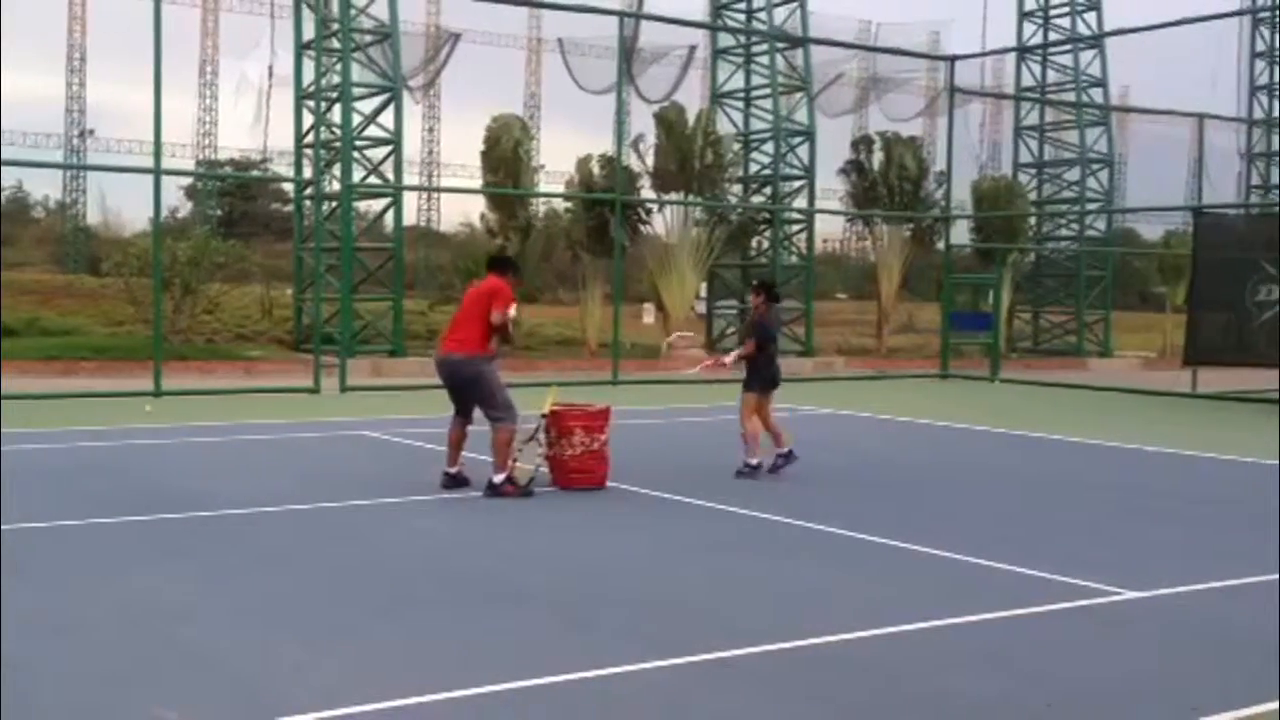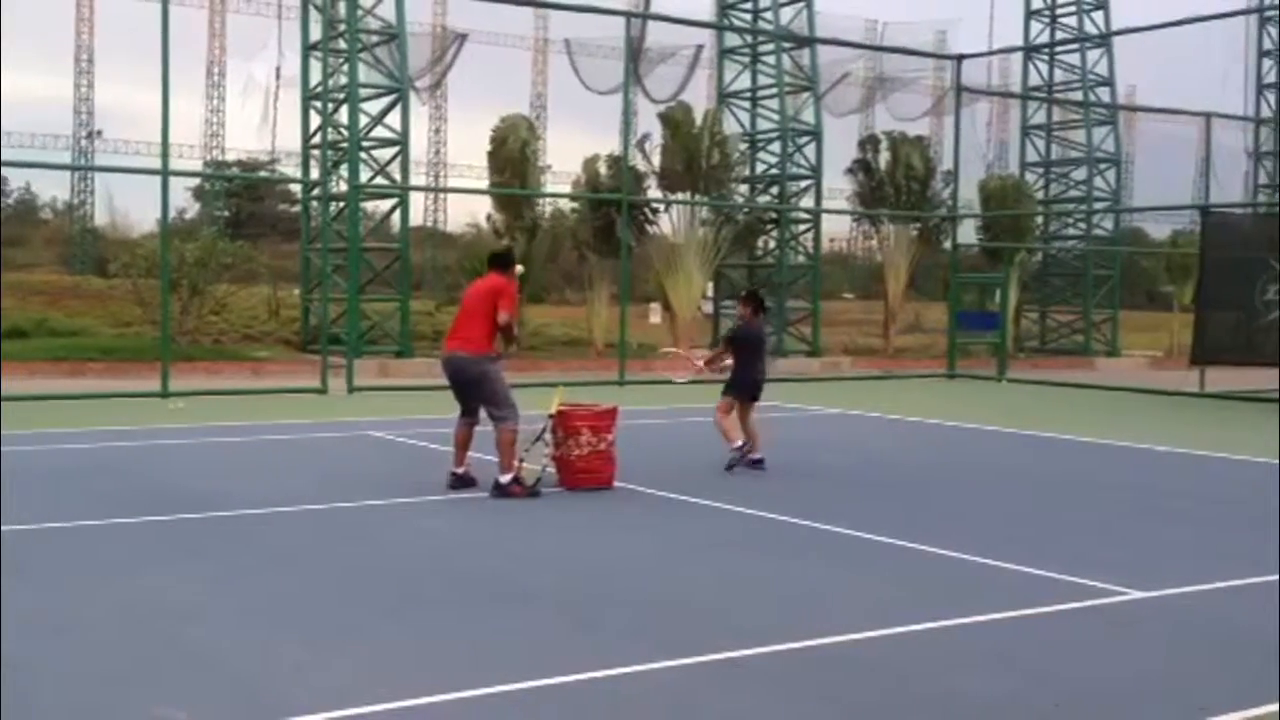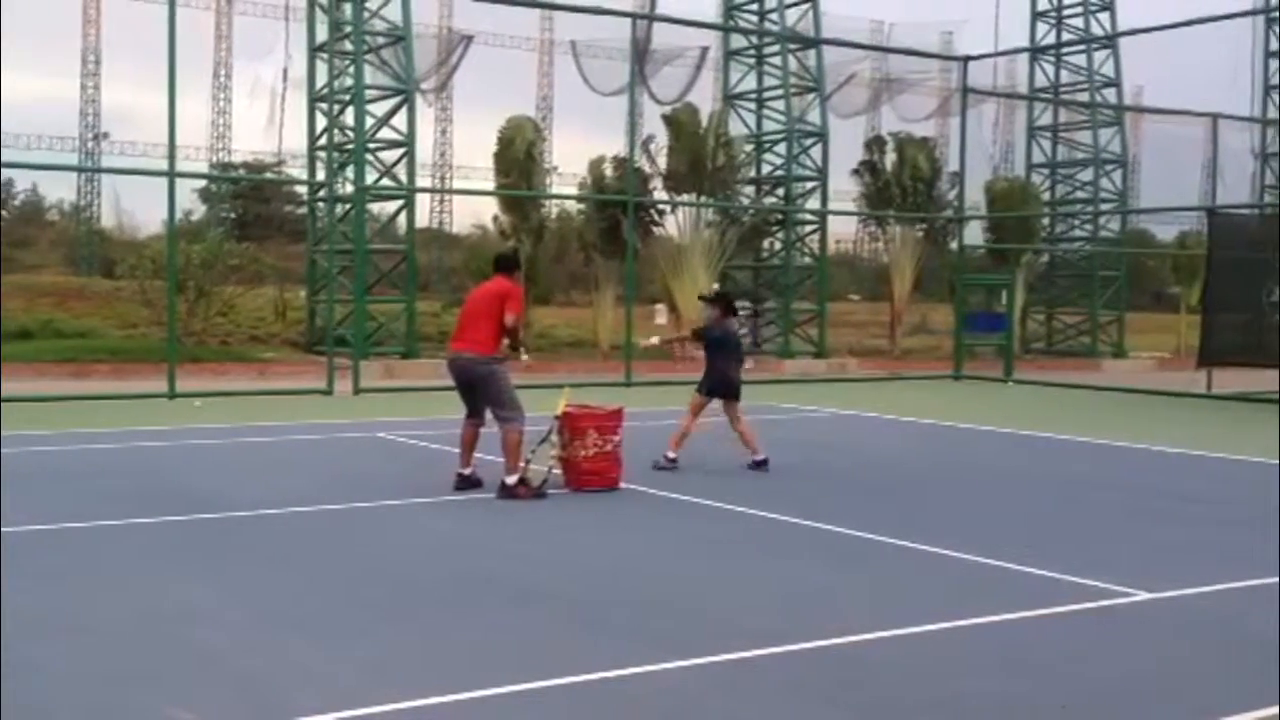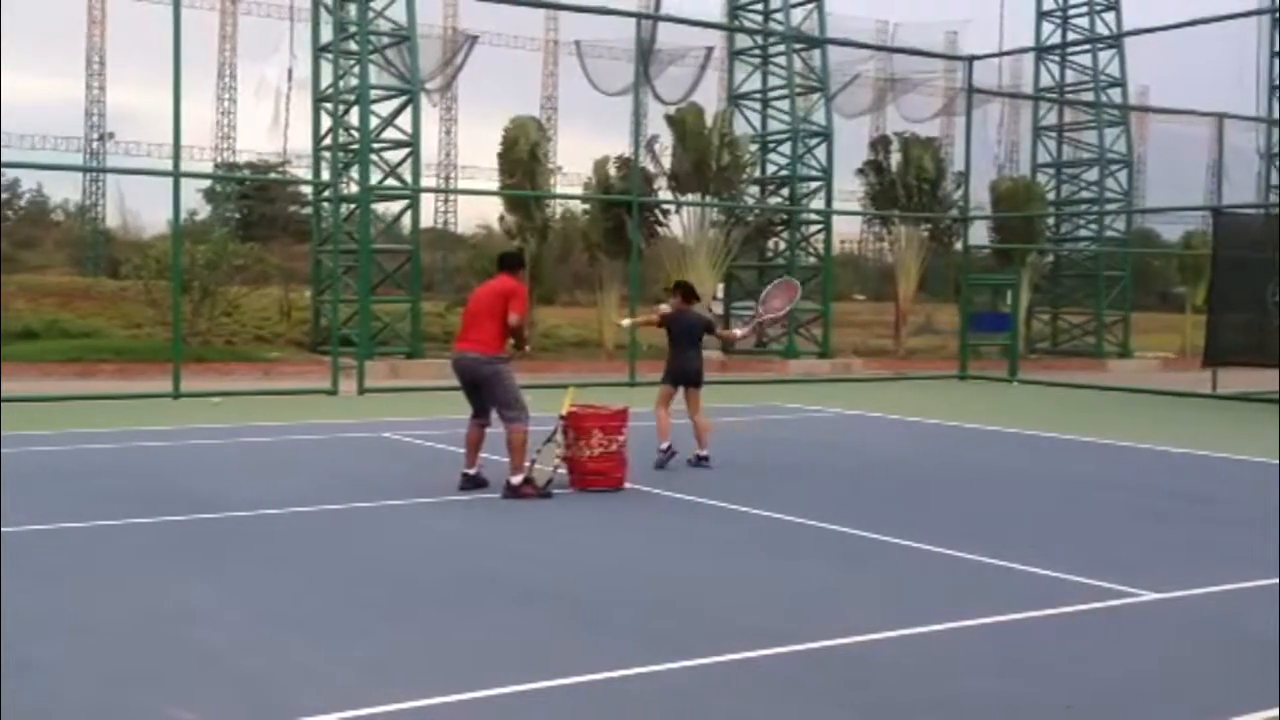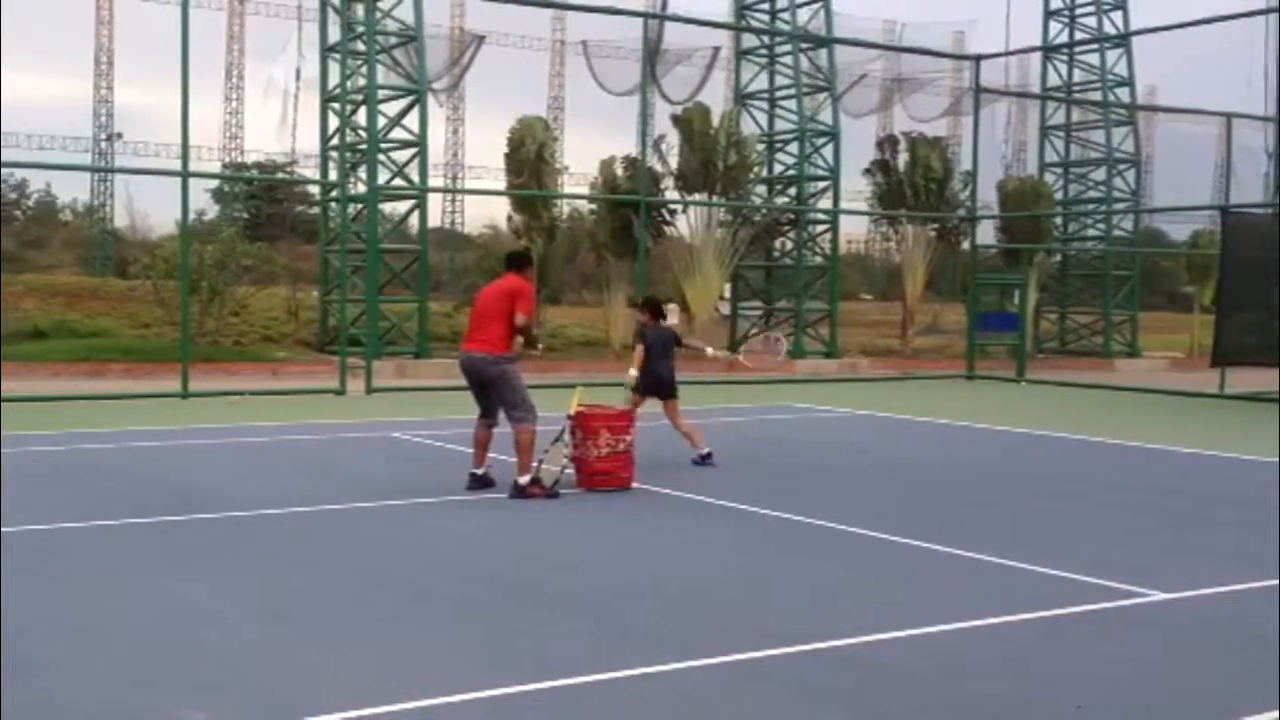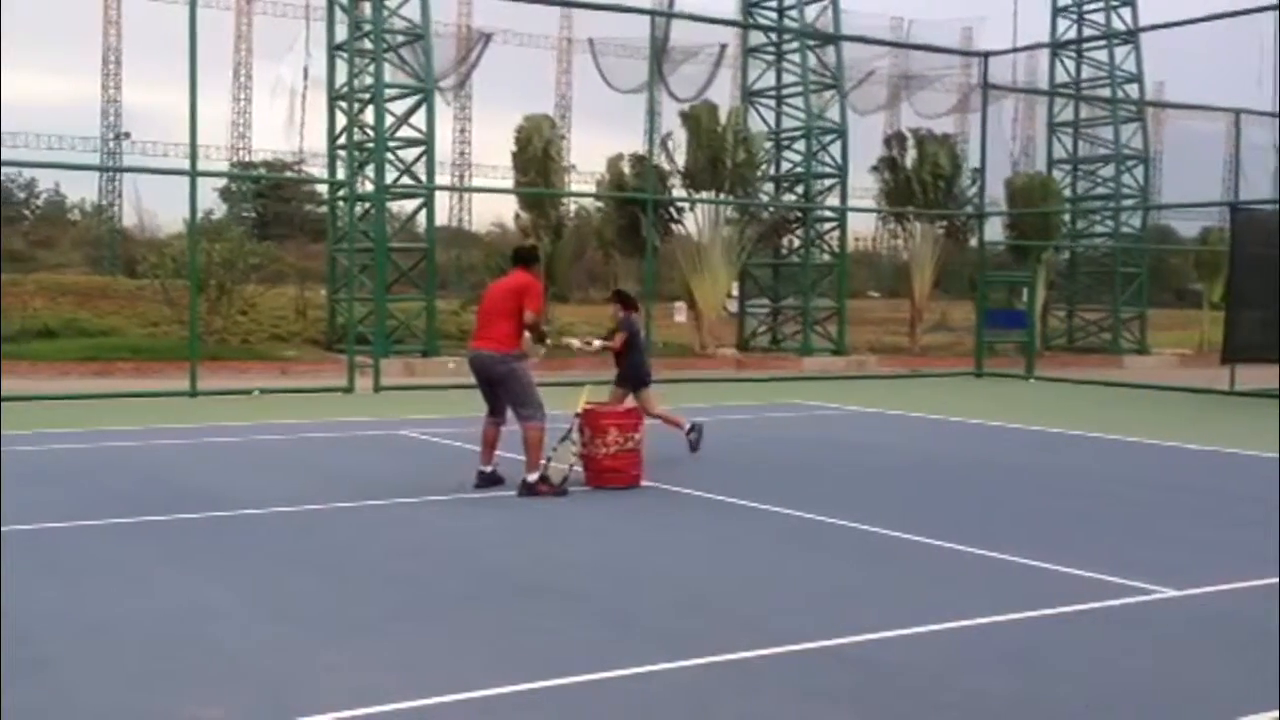
dt=0.3s
person 1, frame 1
left shoulder: (476, 287)
right shoulder: (502, 287)
right elbow: (497, 320)
left wrist: (506, 316)
right wrist: (507, 337)
left hip: (445, 356)
right hip: (471, 359)
left knee: (462, 414)
right knee: (505, 416)
left ankle: (451, 472)
right ankle: (500, 480)
person 1, frame 2
left shoulder: (475, 286)
right shoulder: (505, 285)
right elbow: (503, 320)
right wrist: (511, 338)
left hip: (450, 355)
right hip: (476, 357)
left knee: (468, 414)
right knee: (506, 416)
left ankle: (458, 473)
right ankle: (506, 480)
person 1, frame 3
left shoulder: (477, 290)
right shoulder: (512, 289)
right elbow: (510, 323)
right wrist: (516, 343)
left hip: (456, 356)
right hip: (483, 359)
left knee: (474, 415)
right knee: (512, 417)
left ankle: (464, 473)
right ankle: (512, 481)
person 1, frame 4
left shoulder: (481, 289)
right shoulder: (516, 287)
right elbow: (513, 322)
right wrist: (521, 341)
left hip: (461, 355)
right hip: (487, 358)
left knee: (479, 414)
right knee: (516, 416)
left ankle: (470, 474)
right ankle: (516, 482)
person 1, frame 5
left shoulder: (488, 288)
right shoulder: (524, 287)
right elbow: (521, 322)
right wrist: (531, 339)
left hip: (468, 355)
right hip: (494, 358)
left knee: (487, 415)
right knee: (524, 416)
left ankle: (477, 473)
right ankle: (524, 482)
person 1, frame 6
left shoulder: (495, 285)
right shoulder: (531, 283)
right elbow: (529, 319)
right wrist: (540, 335)
left hip: (477, 353)
right hip: (503, 356)
left knee: (495, 412)
right knee: (533, 414)
left ankle: (486, 471)
right ankle: (533, 479)
person 2, frame 1
left shoulder: (757, 320)
right shoulder: (770, 316)
left elbow: (751, 349)
left wrist: (731, 358)
right wrist: (737, 353)
left hip: (758, 373)
right hip: (770, 371)
left knee: (746, 416)
right knee: (763, 414)
left ankle: (752, 462)
right ankle: (784, 451)
person 2, frame 2
left shoulder: (740, 329)
right shoulder: (759, 328)
left elbow: (721, 351)
left wrist: (705, 362)
right wrist: (724, 363)
left hip: (742, 378)
right hip: (757, 378)
left knee: (721, 415)
right knee: (745, 418)
left ankle: (738, 446)
right ankle: (755, 457)
person 2, frame 3
left shoulder: (709, 330)
right shoulder: (733, 331)
left elbow: (683, 337)
right elbow: (739, 358)
left wrist: (660, 340)
right wrist: (736, 368)
left hip: (713, 378)
right hip: (733, 379)
left knee: (691, 416)
right knee: (736, 420)
left ankle: (670, 456)
right ankle: (759, 458)
person 2, frame 4
left shoulder: (673, 317)
right shoulder: (701, 319)
left elbow: (650, 320)
right elbow: (722, 335)
left wrist: (630, 322)
right wrist: (737, 334)
left hip: (676, 367)
right hip: (695, 368)
left knee: (661, 406)
right knee: (695, 412)
left ankle: (665, 447)
right ankle: (703, 454)
person 2, frame 5
left shoulder: (643, 331)
right shoulder: (668, 331)
left elbow: (639, 351)
right elbow: (687, 343)
left wrist: (633, 370)
right wrist: (707, 349)
left hip: (650, 378)
right hip: (668, 379)
right knee: (676, 419)
right ankle: (704, 452)
person 2, frame 6
left shoulder: (626, 322)
right shoulder: (630, 321)
left elbow: (616, 345)
left wrist: (599, 344)
right wrist: (596, 344)
left hip: (630, 371)
right hip: (639, 369)
right knee: (650, 410)
right ankle: (689, 428)
